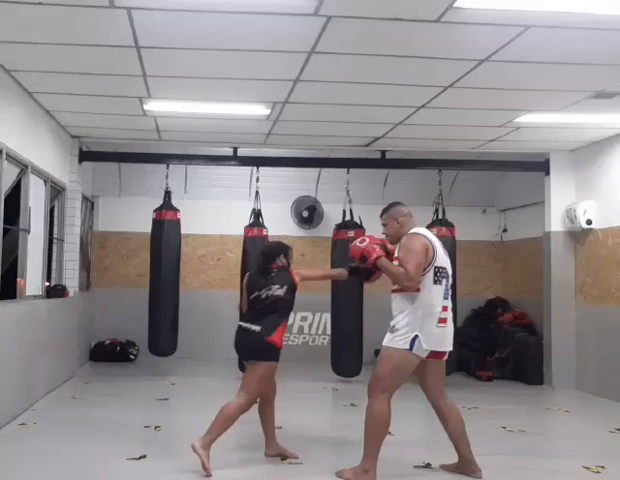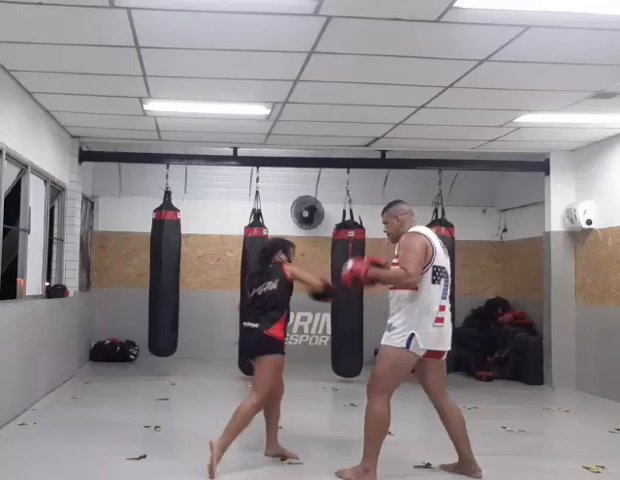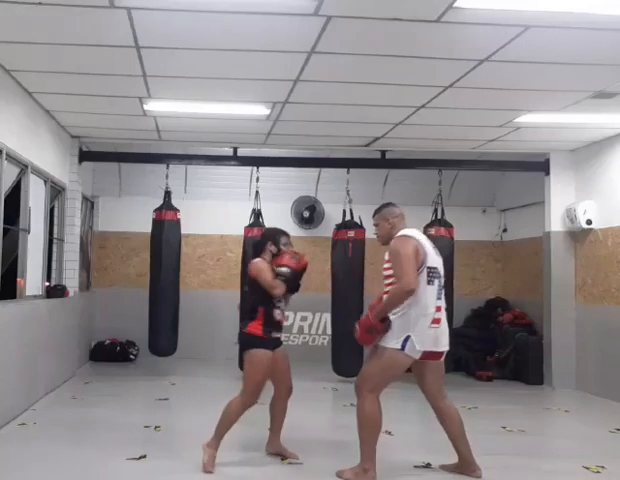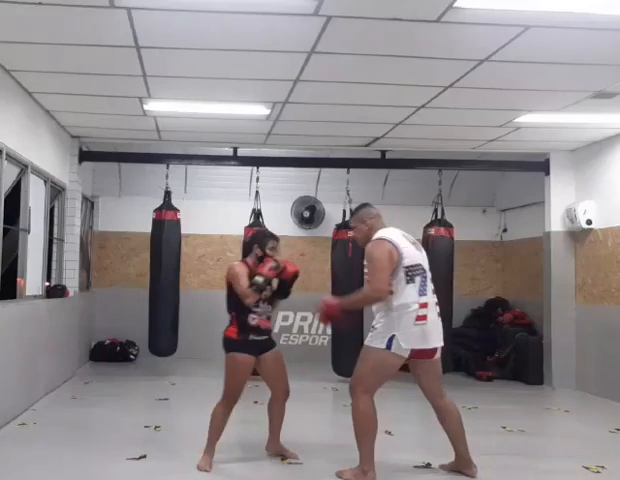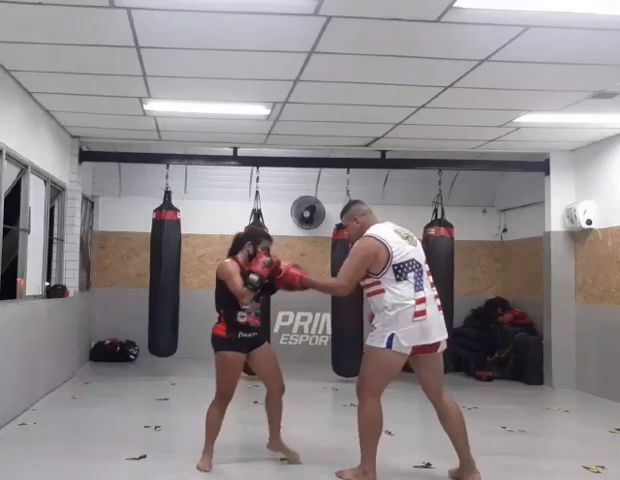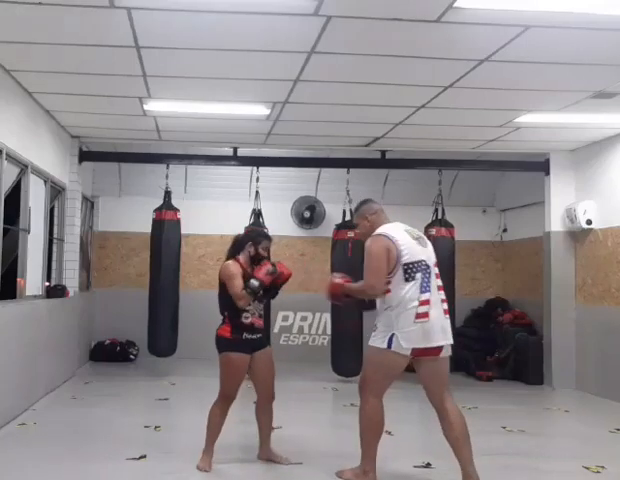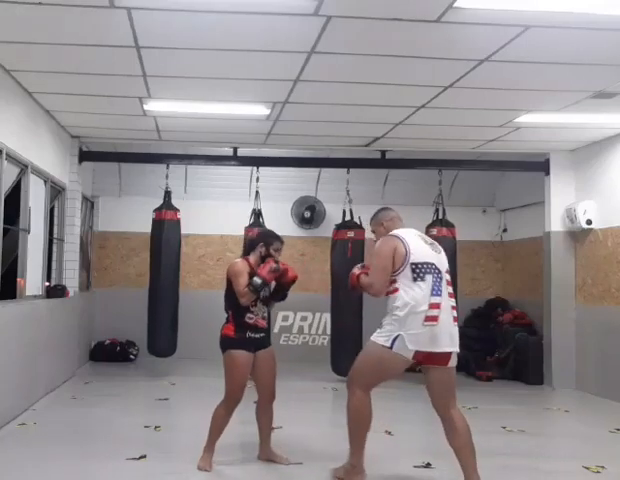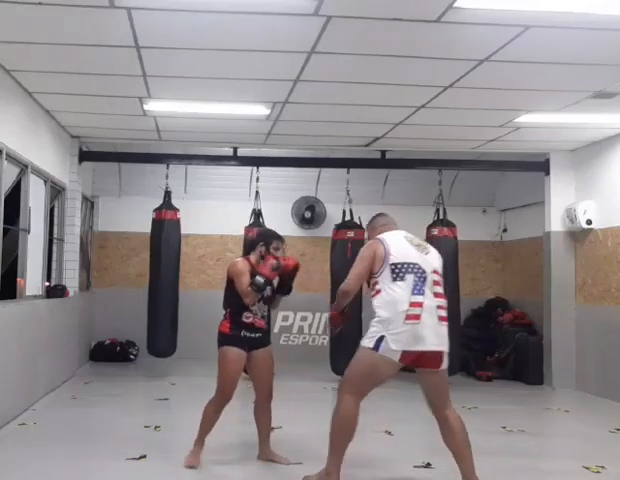
dt=0.2s
person 1, frame 1
left shoulder: (413, 239)
right shoulder: (431, 242)
left elbow: (410, 280)
left wrist: (377, 259)
right wrist: (385, 262)
left hip: (415, 329)
right hip: (435, 330)
left knee: (378, 391)
right knee: (438, 397)
person 1, frame 2
left shoulder: (413, 237)
right shoulder: (432, 240)
left elbow: (408, 277)
left wrist: (368, 272)
right wrist: (379, 271)
left hip: (412, 328)
right hip: (435, 329)
left knee: (378, 391)
right knee: (440, 397)
person 1, frame 3
left shoulder: (402, 242)
right shoulder: (423, 242)
left elbow: (406, 286)
left wrist: (374, 315)
right wrist: (381, 305)
left hip: (409, 329)
right hip: (433, 330)
left knee: (366, 389)
right knee: (437, 398)
person 1, frame 4
left shoulder: (379, 245)
right shoulder: (406, 240)
left elbow: (378, 291)
left wrist: (340, 304)
left hip: (397, 329)
right hip: (428, 326)
left knee: (360, 390)
right knee: (436, 396)
person 1, frame 5
left shoulder: (368, 242)
right shoulder: (405, 235)
left elbow: (342, 286)
left wrist: (301, 278)
left hip: (398, 326)
right hip: (430, 322)
left knee: (368, 393)
right knee: (439, 394)
person 1, frame 6
left shoulder: (379, 240)
right shoulder: (418, 236)
left elbow: (374, 288)
left wrist: (345, 286)
right wrist: (360, 288)
left hip: (402, 327)
right hip: (437, 325)
left knee: (370, 393)
right knee: (442, 401)
person 1, frame 7
left shoulder: (390, 241)
right shoulder: (434, 246)
left elbow: (377, 288)
left wrist: (360, 277)
left hip: (408, 329)
right hip: (444, 332)
left knee: (357, 384)
right knee: (448, 408)
person 1, frame 8
left shoulder: (376, 244)
right shoulder: (431, 251)
left elbow: (349, 287)
left wrist: (337, 309)
left hip: (395, 331)
right hip: (432, 334)
left knee: (348, 393)
right knee: (443, 409)
person 2, frame 1
left shoulder: (250, 277)
right shoulder: (292, 276)
left elbow: (245, 309)
right elbow: (331, 274)
right wrist: (352, 271)
left hip: (245, 336)
right hip: (265, 342)
left knee: (268, 392)
right knee: (246, 397)
left ankle: (272, 445)
right ankle: (205, 442)
person 2, frame 2
left shoulder: (254, 275)
right shoulder: (286, 270)
left elbow: (252, 305)
right elbow: (319, 286)
right wrist: (326, 289)
left hip: (252, 334)
right hip: (269, 338)
left knee: (275, 391)
right knee: (260, 396)
left ankle: (272, 445)
right ankle: (221, 444)
person 2, frame 3
left shoulder: (274, 268)
right shoulder: (258, 264)
left elbow: (283, 298)
right elbow: (276, 291)
left wrist: (295, 278)
right wrist: (285, 268)
left hip: (272, 336)
right hip: (256, 336)
left knee: (284, 389)
right knee: (249, 396)
left ankle: (274, 443)
right ankle: (212, 445)
person 2, frame 4
left shoulder: (264, 271)
right shoulder: (238, 269)
left elbow: (271, 304)
right elbow: (248, 298)
left wrist: (284, 285)
right wrist: (264, 277)
left hip: (264, 340)
right hip: (240, 340)
left knee: (281, 392)
right knee: (230, 398)
left ankle: (274, 443)
right ankle: (208, 452)
person 2, frame 5
left shoulder: (252, 268)
right shoulder: (228, 266)
right elbow: (243, 297)
left wrist: (270, 283)
right wrist: (258, 274)
left hip: (254, 336)
right hip: (230, 338)
left knee: (277, 388)
right knee: (223, 397)
left ankle: (276, 441)
right ankle: (207, 453)
person 2, frame 6
left shoulder: (255, 269)
right shoulder: (231, 267)
right elbow: (241, 301)
left wrist: (273, 286)
right wrist: (260, 279)
left hip: (258, 338)
right hip: (233, 339)
left knee: (267, 395)
right knee: (226, 398)
left ankle: (265, 449)
right ankle: (207, 453)
person 2, frame 7
left shoulder: (265, 270)
right shoulder: (239, 265)
right elbow: (244, 298)
left wrist: (281, 288)
right wrist: (263, 278)
left hip: (261, 338)
right hip: (237, 338)
left knee: (267, 396)
right knee: (233, 398)
left ankle: (265, 449)
right ankle: (208, 451)
person 2, frame 8
left shoulder: (266, 270)
right shoulder: (239, 265)
left elbow: (271, 304)
right elbow: (249, 297)
left wrist: (286, 281)
right wrist: (265, 274)
left hip: (260, 337)
right hip: (234, 335)
left knee: (265, 395)
right knee: (223, 395)
left ankle: (265, 449)
right ankle: (197, 447)
